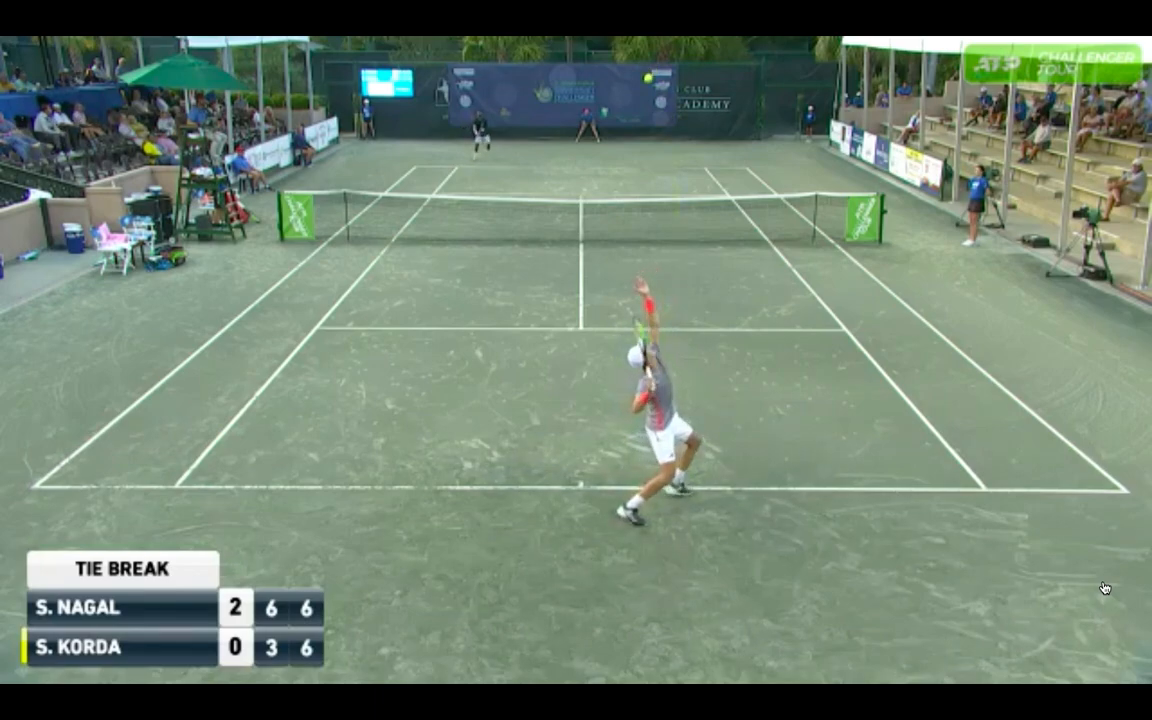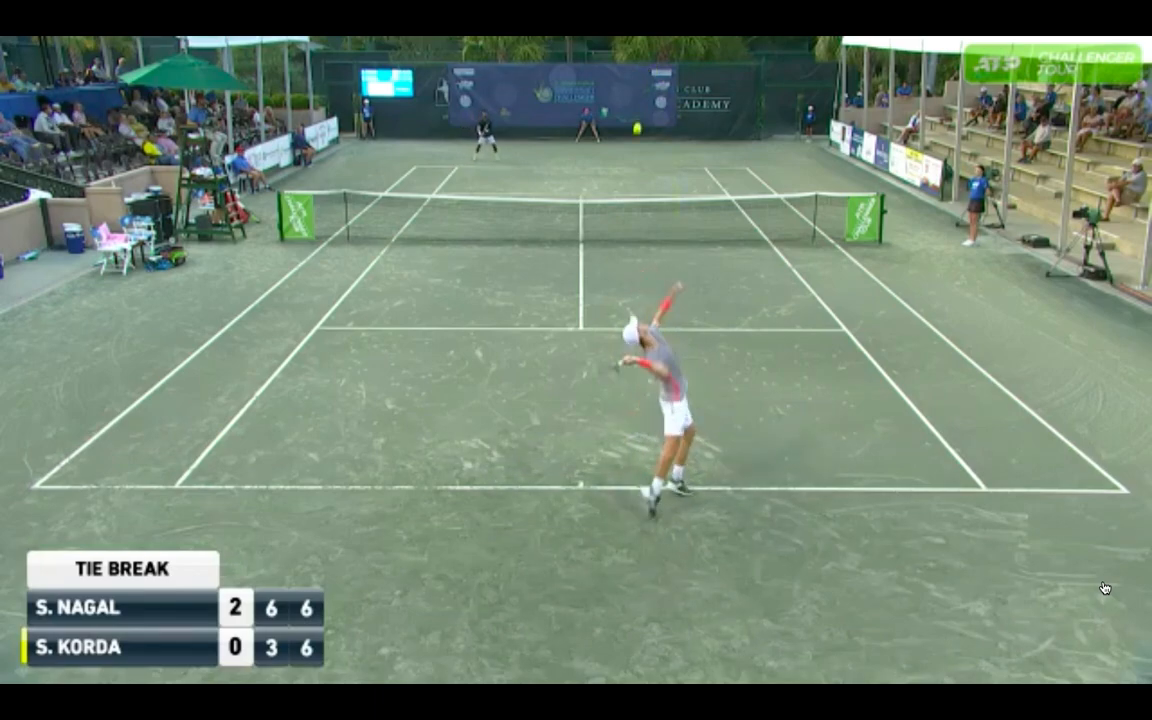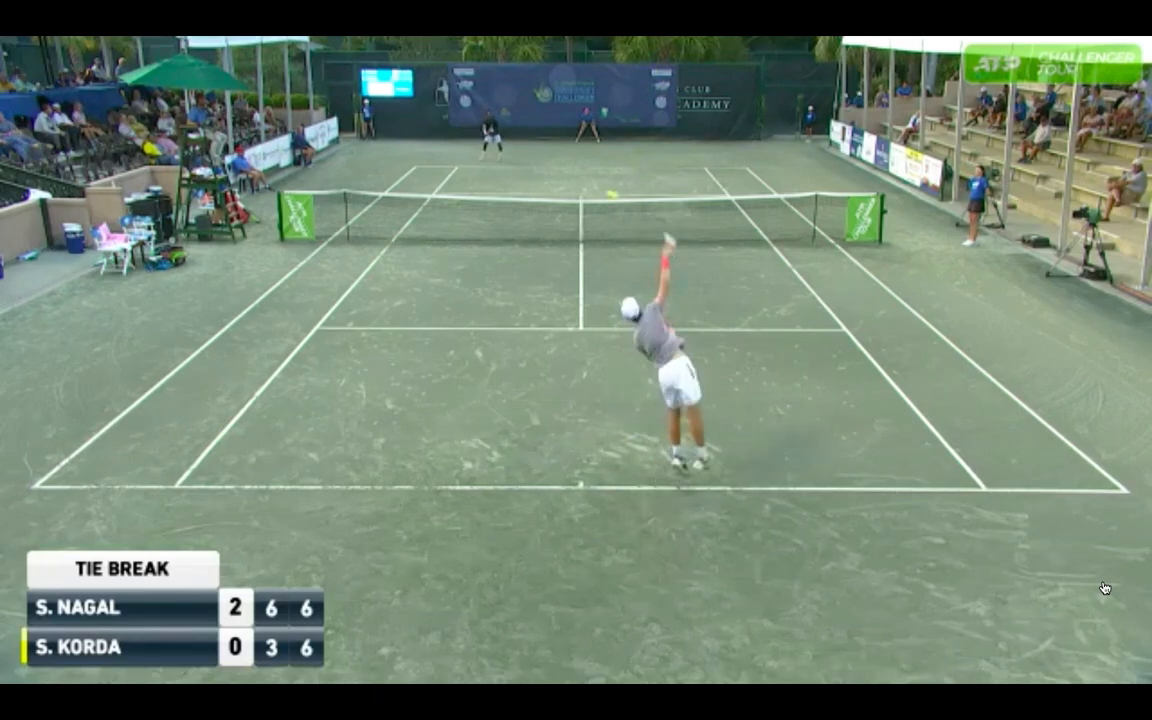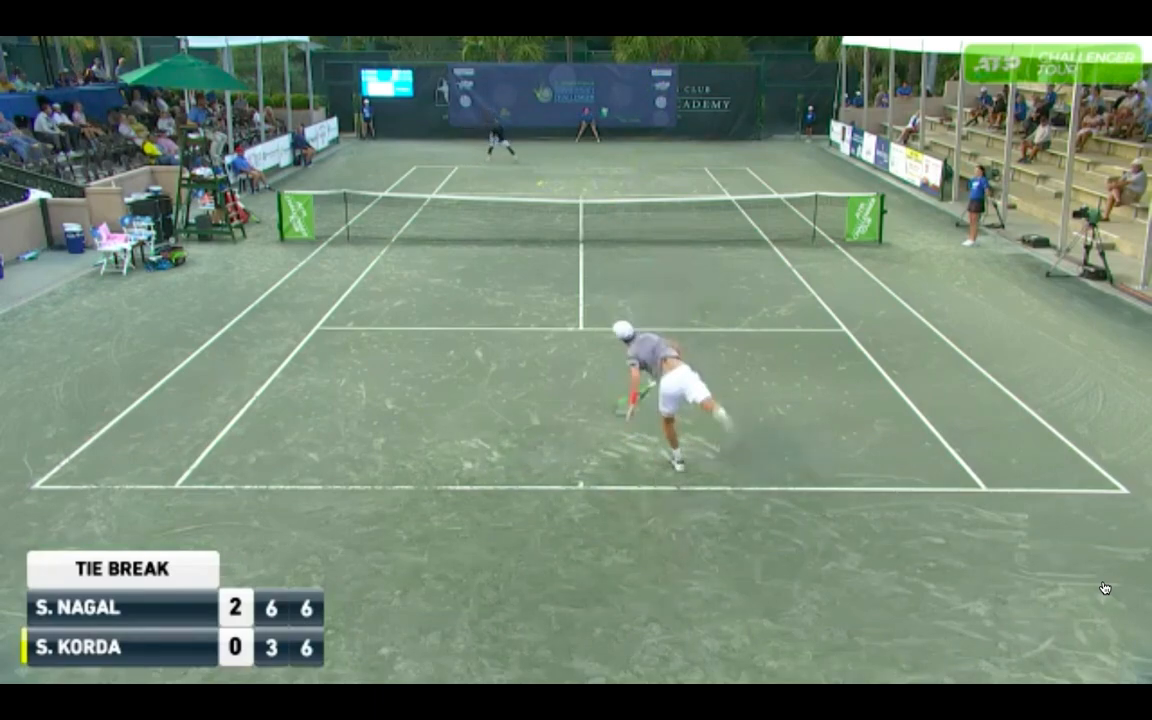
dt=0.2s
person 1, frame 1
left shoulder: (653, 355)
right shoulder: (647, 382)
left elbow: (654, 324)
right elbow: (635, 409)
left wrist: (646, 297)
right wrist: (647, 394)
left hip: (672, 419)
right hip: (660, 429)
left knee: (695, 442)
right knee: (664, 475)
left ankle: (677, 484)
right ankle: (629, 508)
person 1, frame 2
left shoulder: (652, 333)
right shoulder: (651, 355)
left elbow: (659, 314)
right elbow: (664, 374)
left wrist: (672, 294)
right wrist: (638, 361)
left hip: (677, 398)
right hip: (674, 400)
left knee: (689, 434)
right knee: (671, 444)
left ankle: (675, 480)
right ankle: (654, 490)
person 1, frame 3
left shoulder: (638, 337)
right shoulder: (651, 312)
right elbow: (663, 283)
right wrist: (666, 254)
left hip: (665, 375)
right hip: (680, 367)
left knee: (675, 414)
right knee: (693, 414)
left ankle: (676, 453)
right ankle: (702, 455)
person 1, frame 4
left shoulder: (632, 353)
right shoulder: (648, 336)
left elbow: (635, 376)
right elbow: (676, 348)
left wrist: (631, 403)
left hip: (668, 383)
right hip: (684, 372)
left knee: (667, 421)
right knee: (709, 405)
left ankle: (678, 459)
right ankle: (721, 415)
